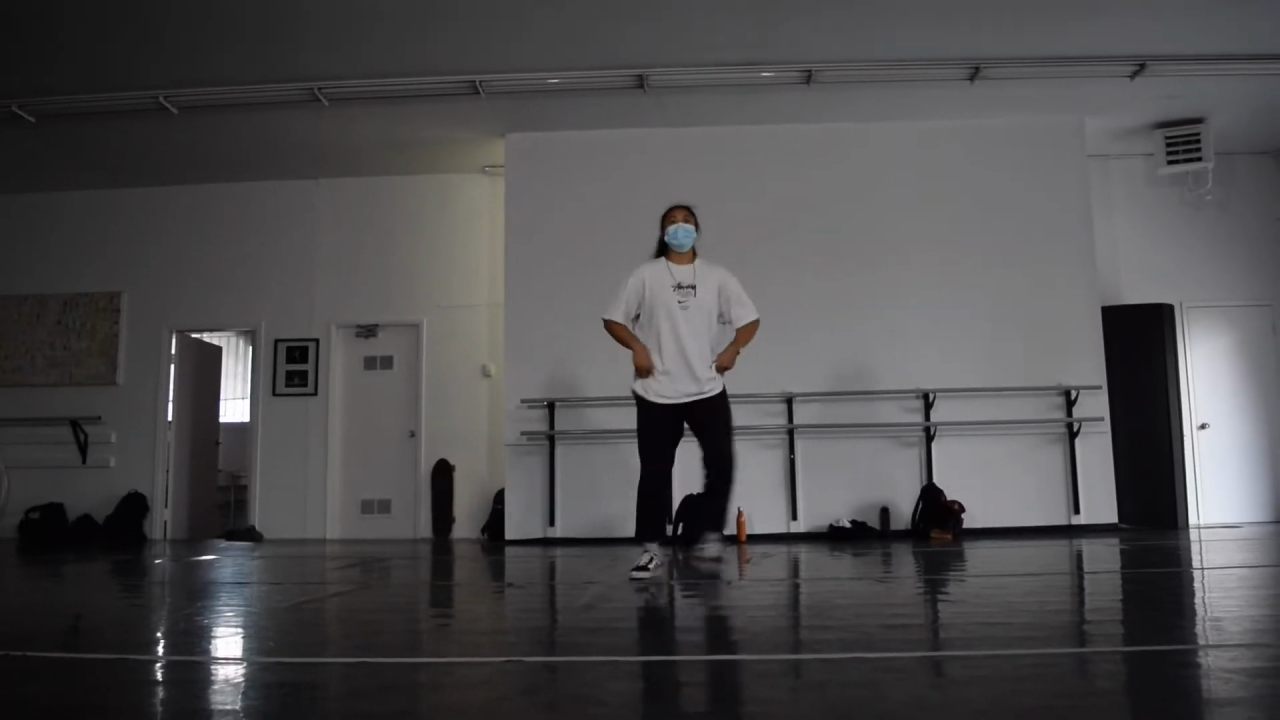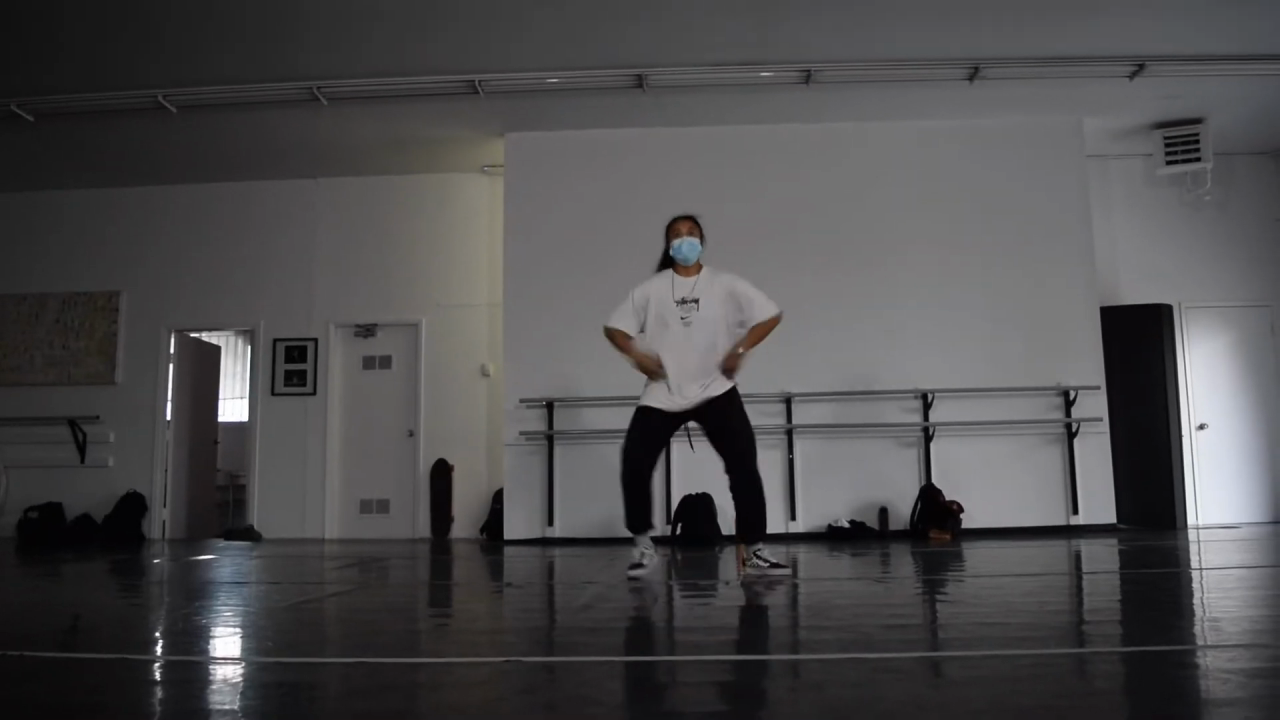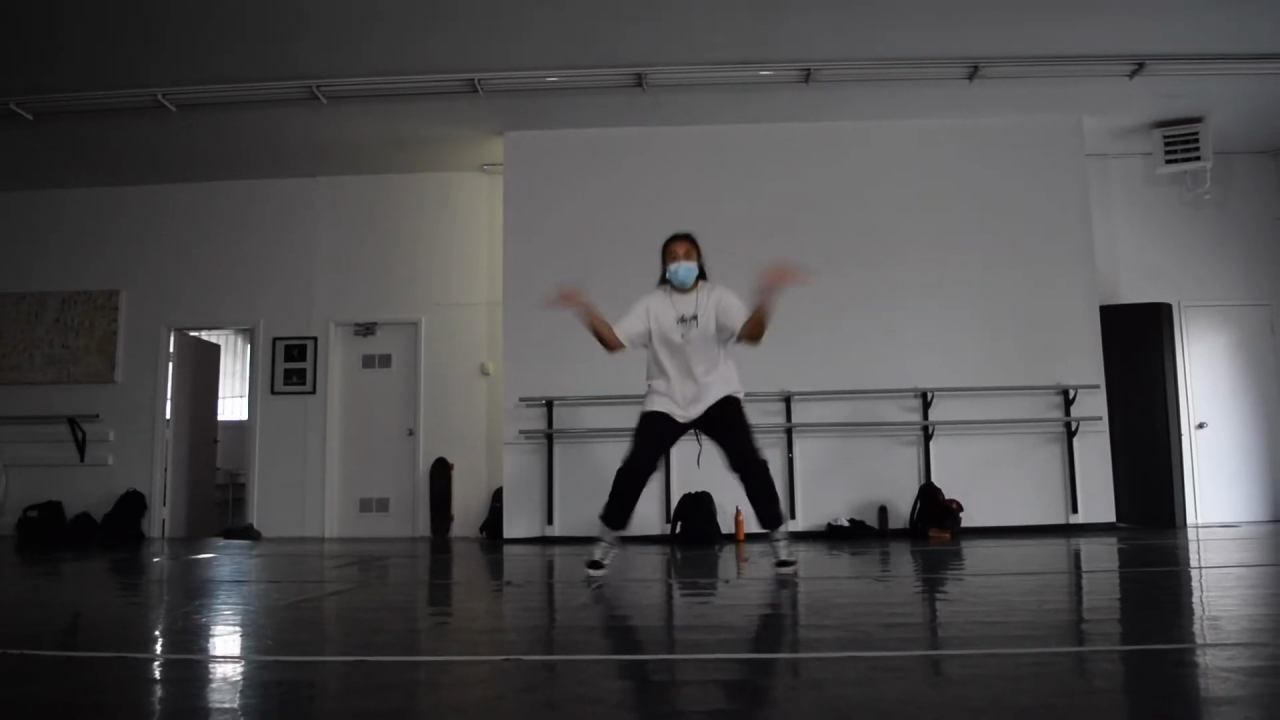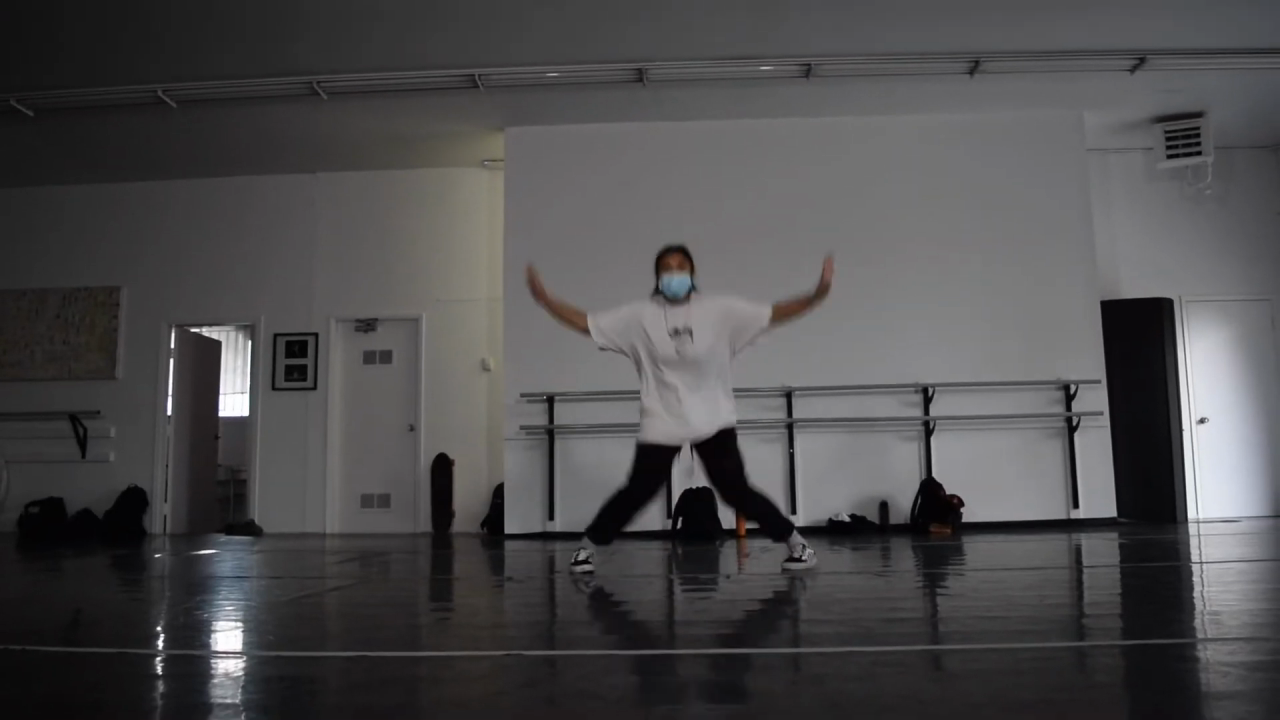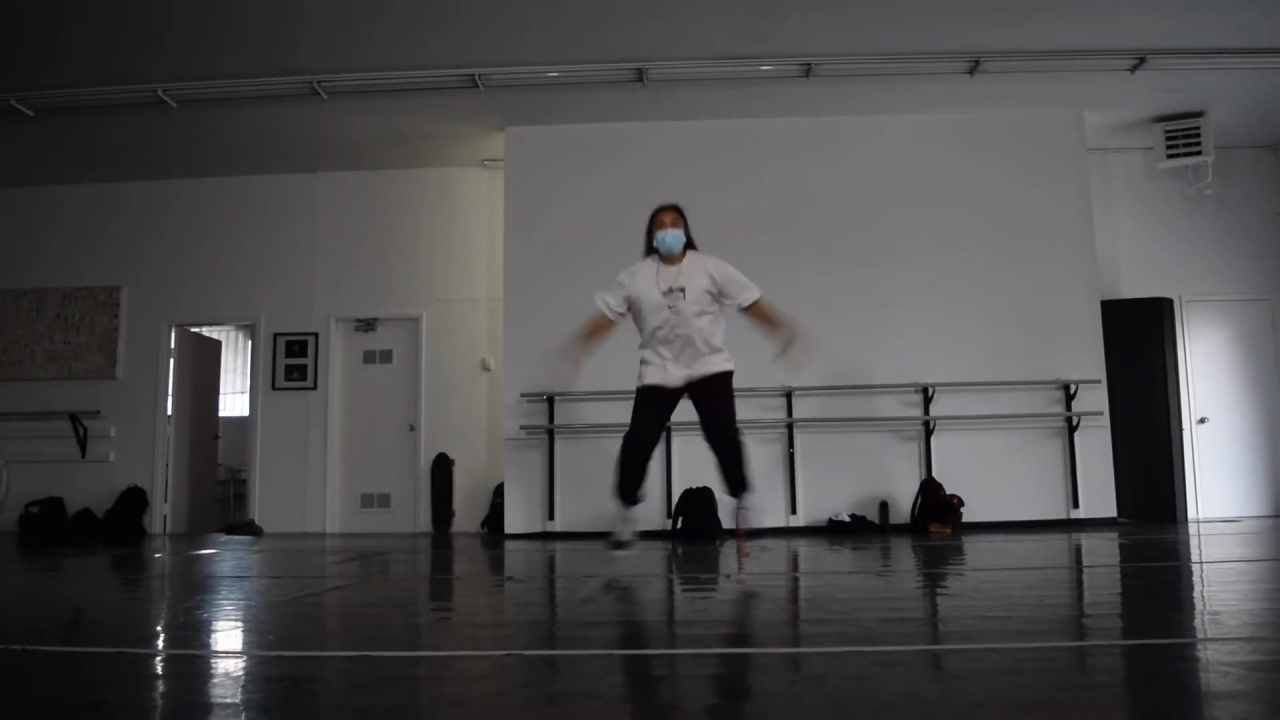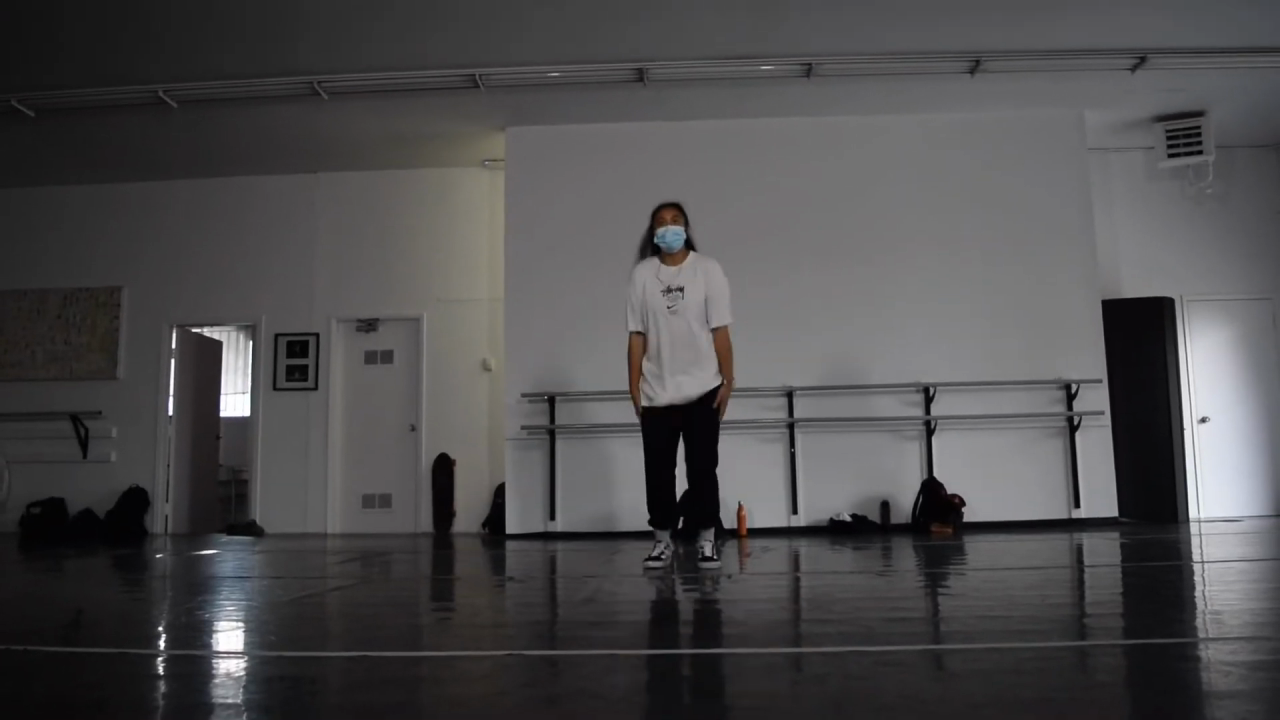
dt=0.2s
person 1, frame 1
left shoulder: (717, 276)
right shoulder: (644, 275)
left elbow: (749, 319)
right elbow: (614, 320)
left wrist: (731, 349)
right wrist: (638, 346)
left hip: (706, 387)
right hip: (655, 388)
left knee: (721, 460)
right knee: (655, 469)
left ankle: (712, 535)
right ankle: (650, 549)
person 1, frame 2
left shoulder: (726, 284)
right shoulder: (652, 289)
left elbow: (769, 315)
right elbow: (616, 327)
left wrist: (740, 348)
right wrist: (636, 355)
left hip: (716, 390)
right hip: (664, 393)
left knee: (743, 465)
right knee: (634, 461)
left ankle: (754, 551)
right ankle: (645, 547)
person 1, frame 3
left shoulder: (718, 296)
right shoulder: (650, 303)
left elbow: (750, 334)
right elbow: (614, 341)
left wrist: (765, 299)
right wrist: (585, 310)
left hip: (716, 396)
right hip: (666, 402)
left knee: (749, 462)
right knee: (634, 469)
left ankle: (778, 536)
right ankle: (607, 540)
person 1, frame 4
left shoulder: (718, 310)
right shoulder: (639, 316)
left elbow: (774, 316)
right elbow: (587, 325)
left wrist: (818, 294)
right wrist: (545, 300)
left hip: (712, 419)
right hip: (662, 422)
left knee: (736, 491)
right knee: (638, 493)
left ankle: (793, 540)
right ankle: (590, 546)
person 1, frame 5
left shoulder: (709, 267)
right shoulder: (637, 274)
left elbow: (749, 300)
right elbow: (608, 312)
left wrist: (781, 328)
right wrist: (582, 342)
left hip: (708, 365)
right hip: (658, 371)
left knee: (724, 435)
right knee: (637, 443)
left ankle: (741, 503)
right ankle: (626, 515)
person 1, frame 6
left shoulder: (707, 269)
right shoulder: (642, 273)
left elbow: (719, 328)
right elbow: (637, 334)
left wrist: (727, 381)
right wrist: (635, 385)
left hip: (703, 387)
right hip: (657, 391)
left knee: (702, 465)
right knee: (657, 467)
left ankle: (707, 541)
right ankle: (663, 541)
